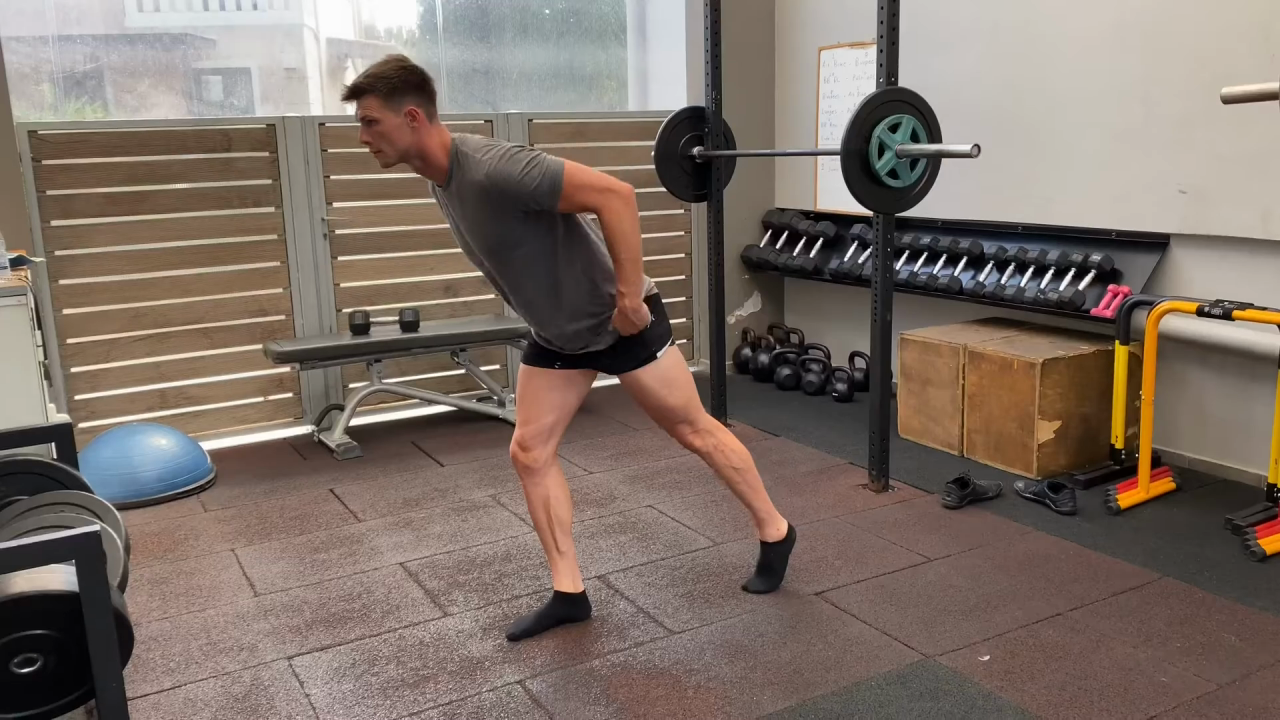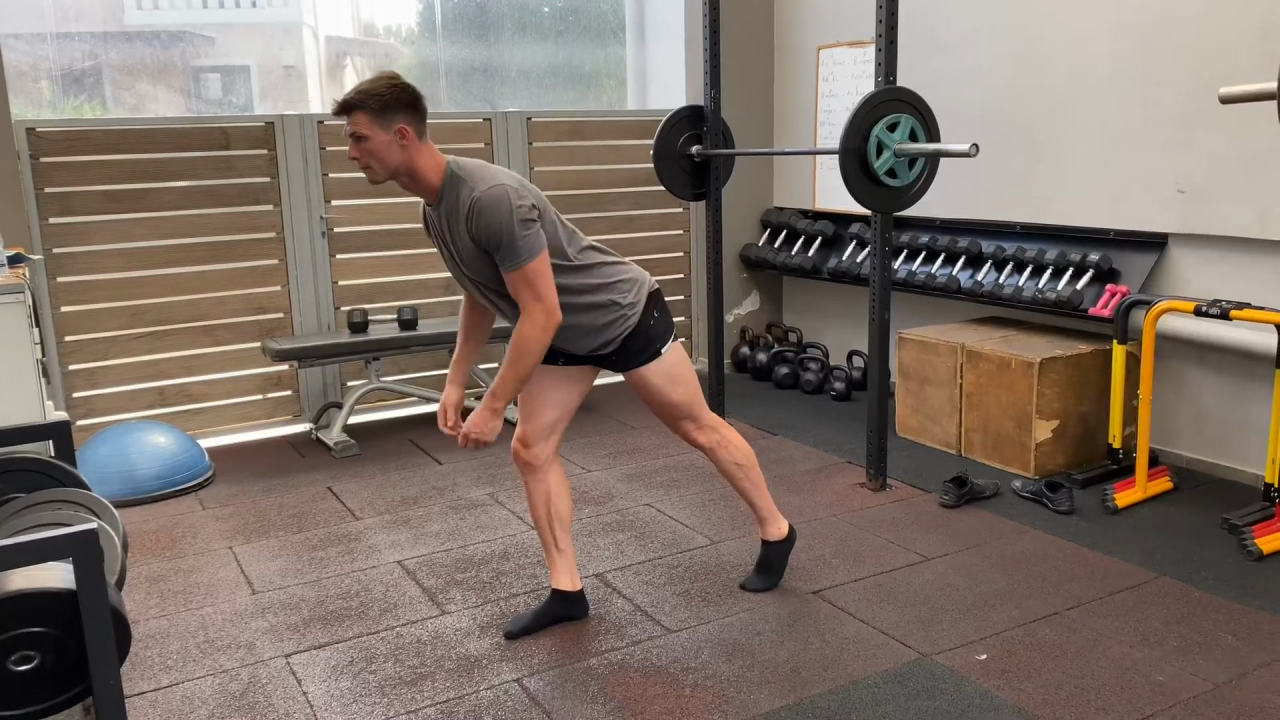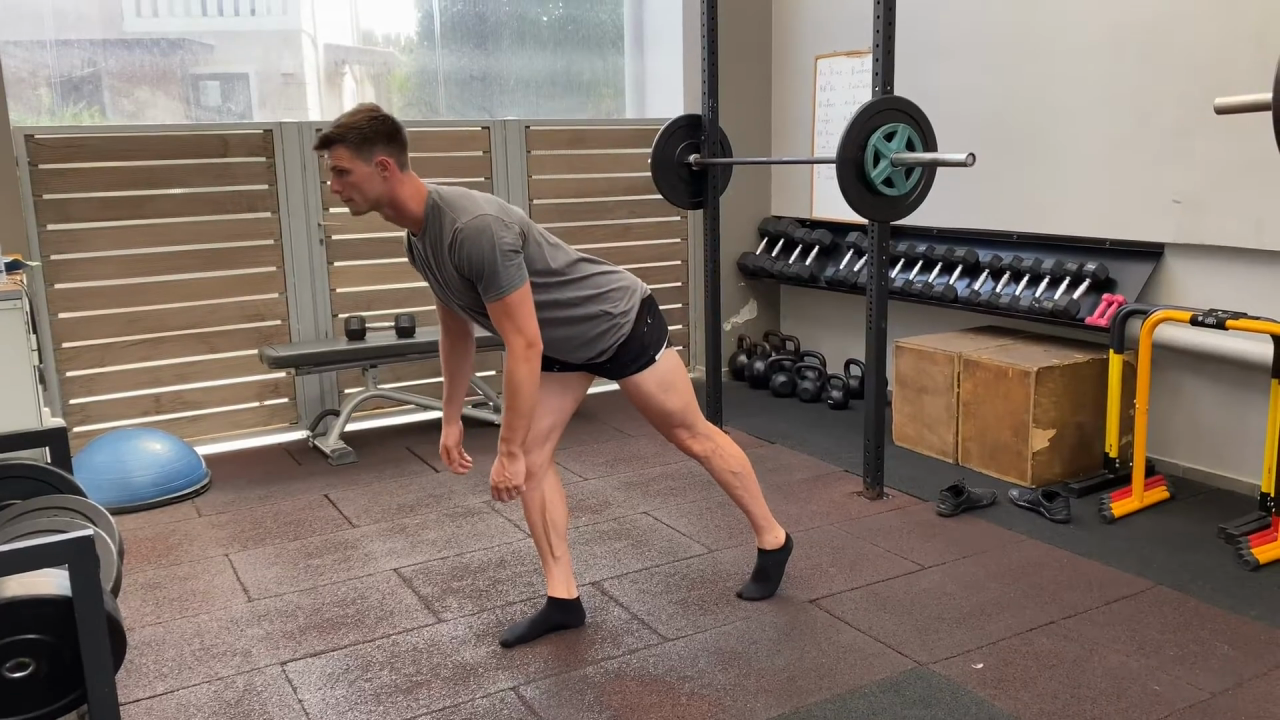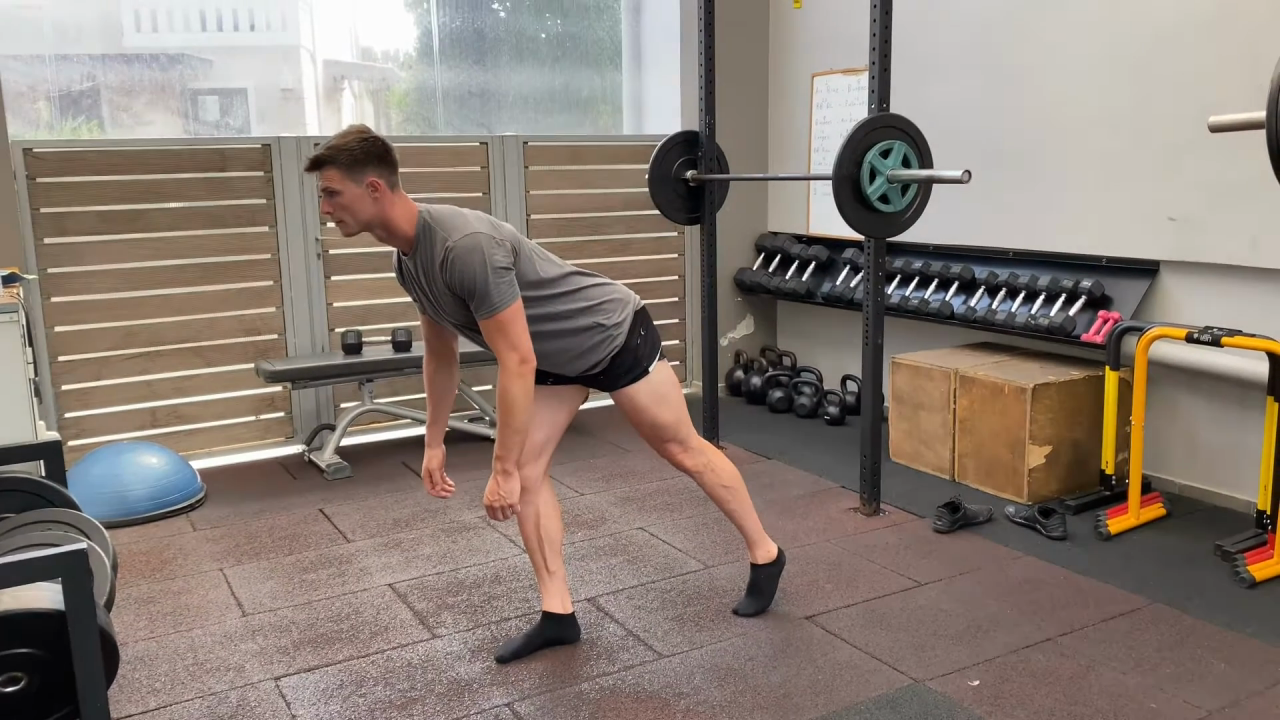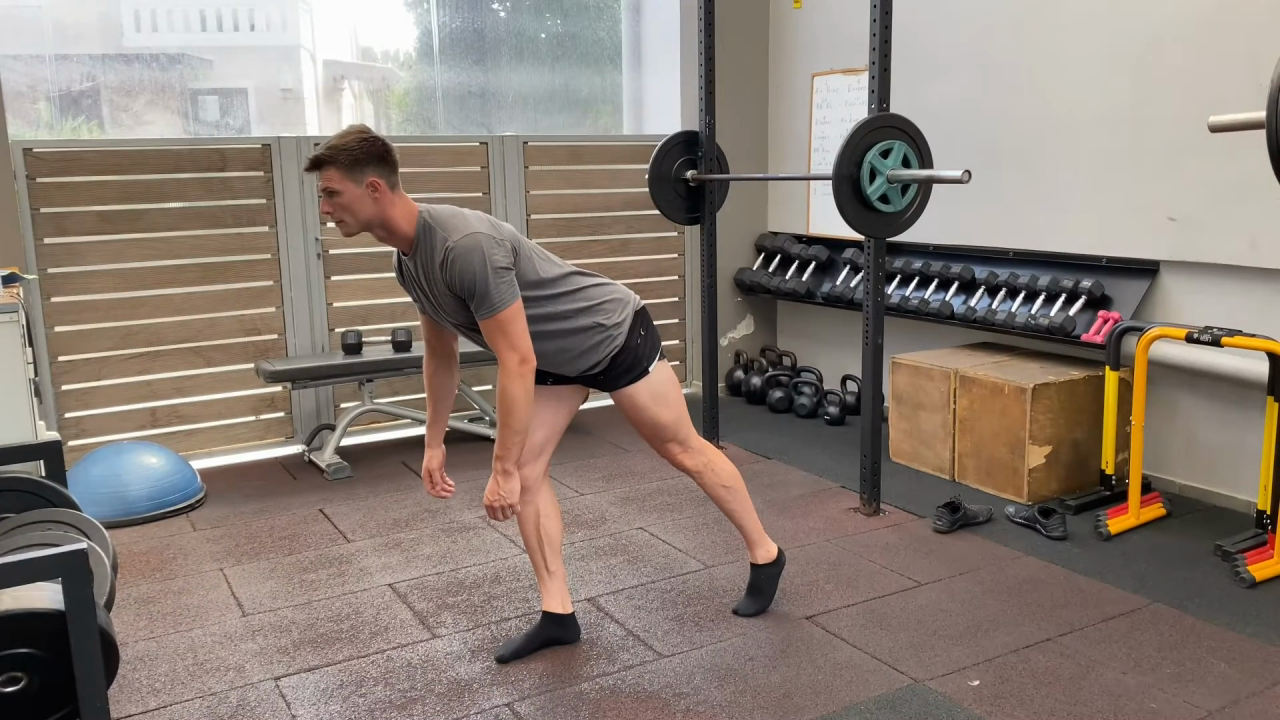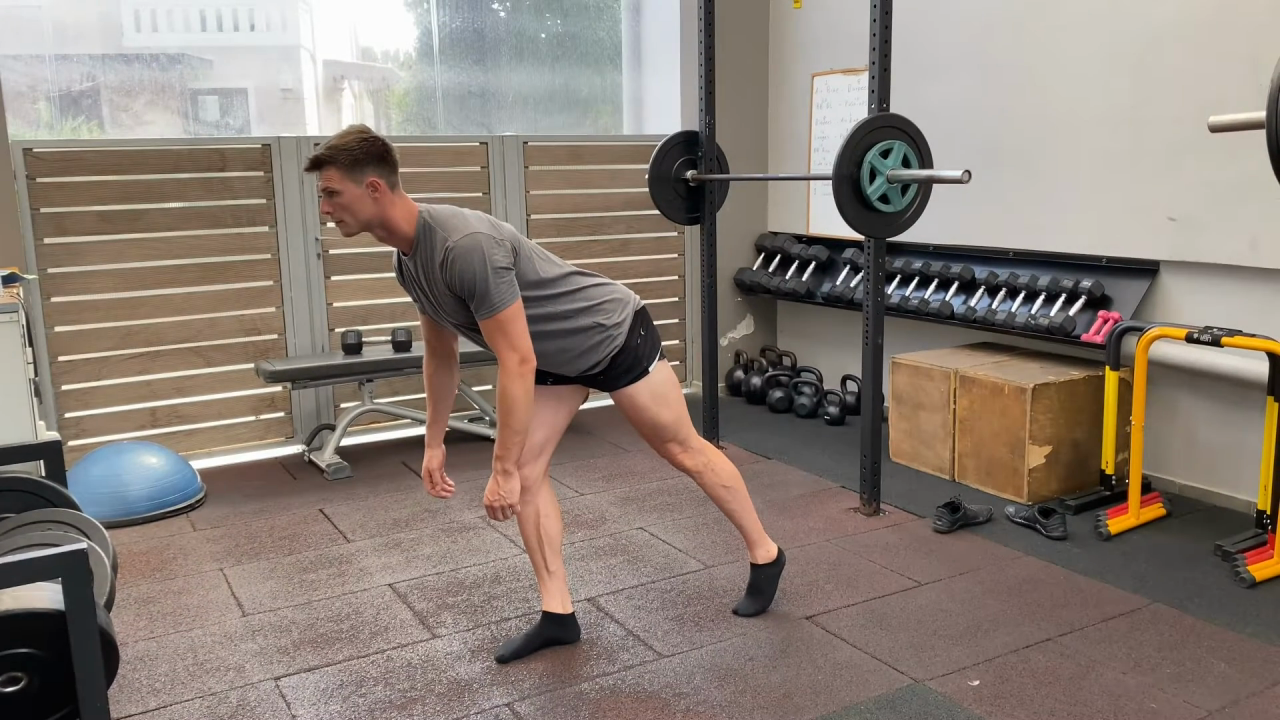
dt=0.7s
person 1, frame 1
left shoulder: (495, 169)
right shoulder: (440, 181)
left elbow: (615, 196)
left wrist: (629, 298)
left hip: (620, 320)
right hip: (557, 332)
left knee: (694, 430)
right knee: (529, 452)
left ankle: (775, 531)
right ankle: (568, 592)
person 1, frame 2
left shoulder: (493, 199)
right shoulder: (433, 208)
left elbow: (543, 314)
right elbow: (481, 294)
left wrist: (491, 409)
right wrist: (454, 382)
left hip: (625, 315)
right hip: (566, 333)
left knee: (698, 428)
right knee: (531, 450)
left ankle: (776, 531)
right ankle: (566, 590)
person 1, frame 3
left shoulder: (476, 229)
right shoulder: (418, 237)
left elbow: (524, 346)
right elbow: (457, 330)
left wrist: (507, 453)
right wrist: (451, 419)
left hip: (620, 322)
right hip: (562, 341)
left knee: (692, 435)
right knee: (532, 459)
left ankle: (772, 540)
right ankle: (563, 599)
person 1, frame 4
left shoulder: (467, 247)
right shoulder: (407, 258)
left elbow: (517, 363)
right elbow: (440, 353)
left wrist: (501, 470)
right wrist: (434, 442)
left hip: (612, 335)
right hip: (556, 356)
left knee: (683, 450)
right knee: (528, 472)
left ankle: (765, 554)
right ankle: (558, 614)
person 1, frame 5
left shoulder: (467, 246)
right shoulder: (406, 259)
left elbow: (517, 362)
right elbow: (441, 353)
left wrist: (501, 471)
right wrist: (434, 442)
left hip: (614, 334)
right hip: (556, 356)
left knee: (684, 450)
right knee: (527, 473)
left ankle: (765, 554)
right ankle: (558, 615)
person 1, frame 6
left shoulder: (466, 246)
right shoulder: (405, 258)
left elbow: (517, 362)
right elbow: (440, 353)
left wrist: (501, 471)
right wrist: (434, 442)
left hip: (613, 334)
right hip: (556, 356)
left knee: (684, 450)
right knee: (528, 473)
left ankle: (765, 554)
right ankle: (558, 614)
